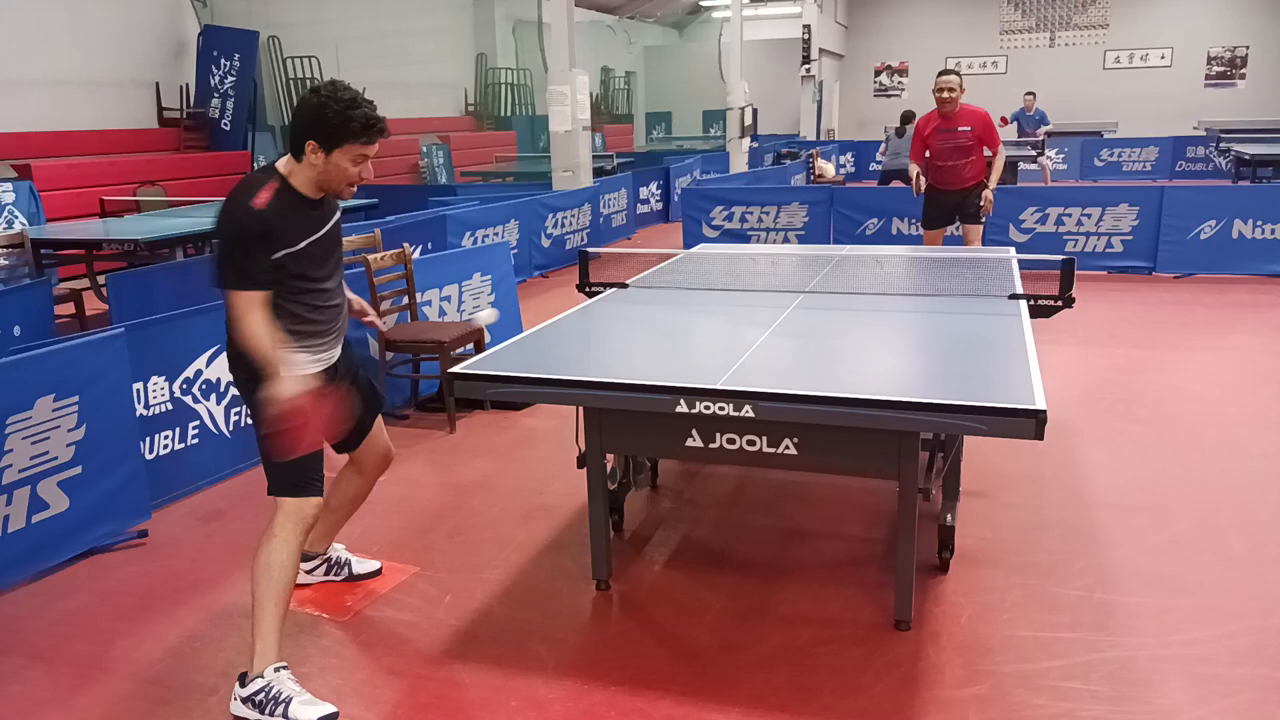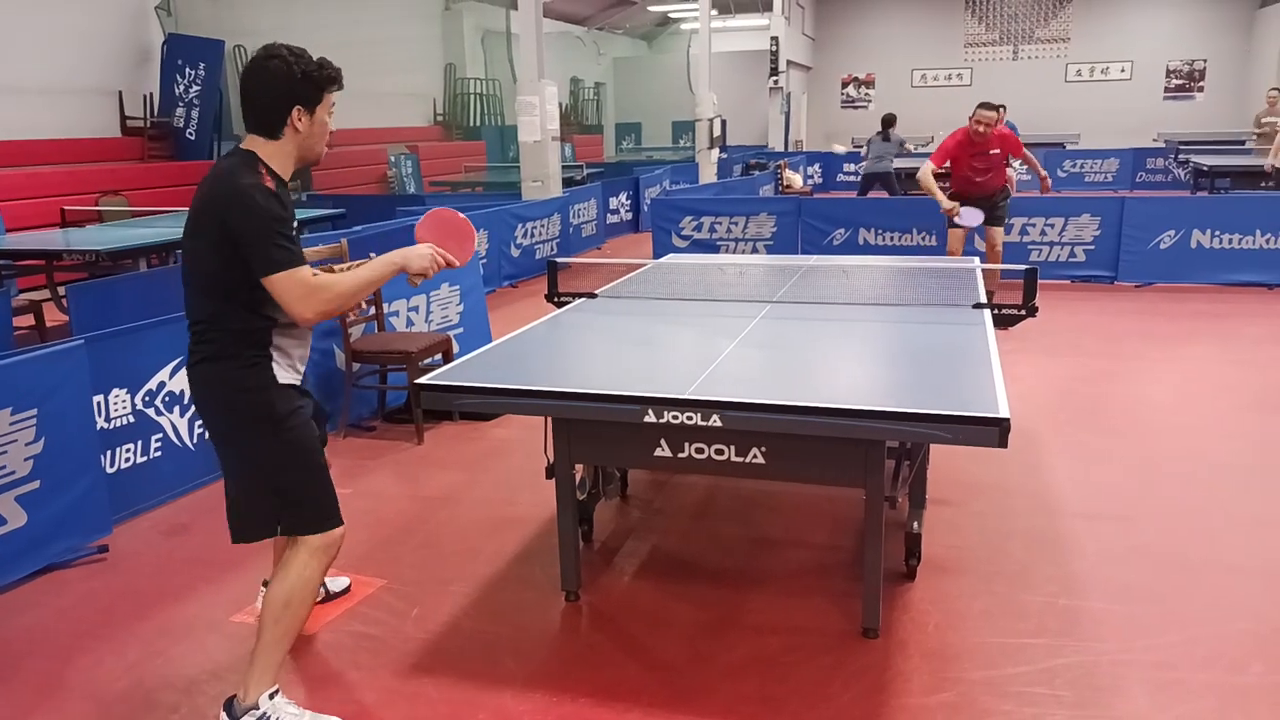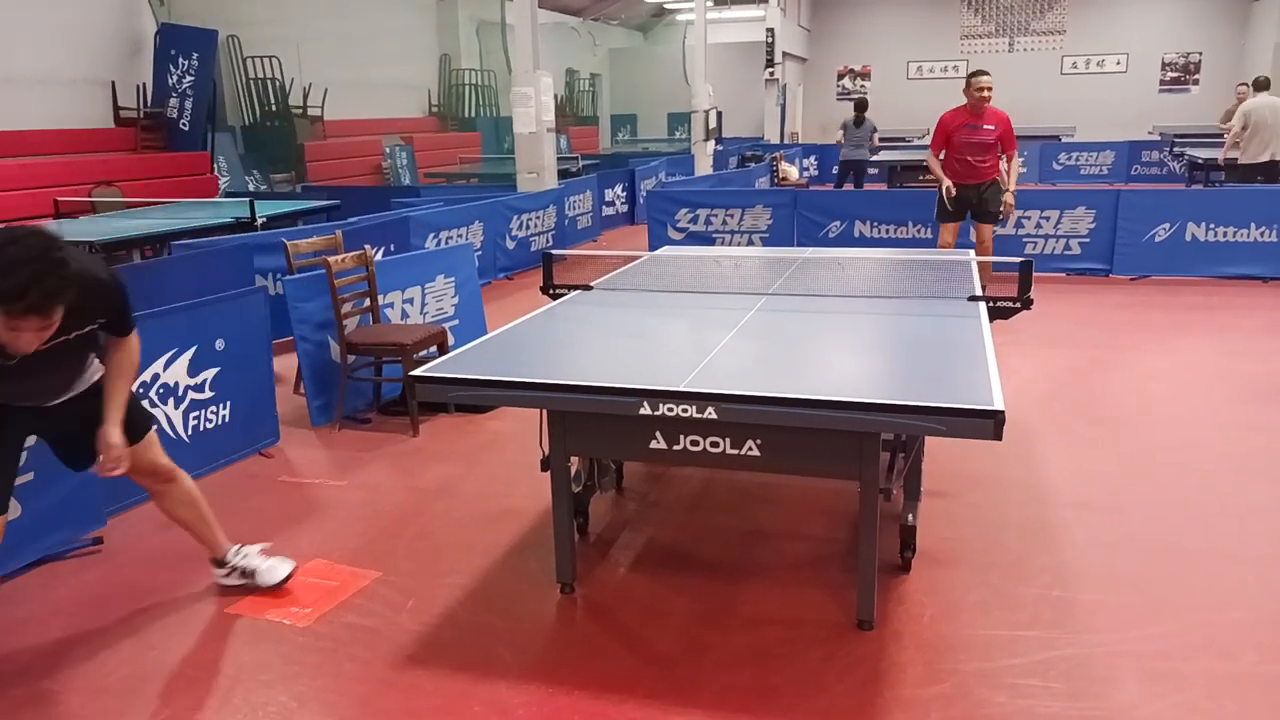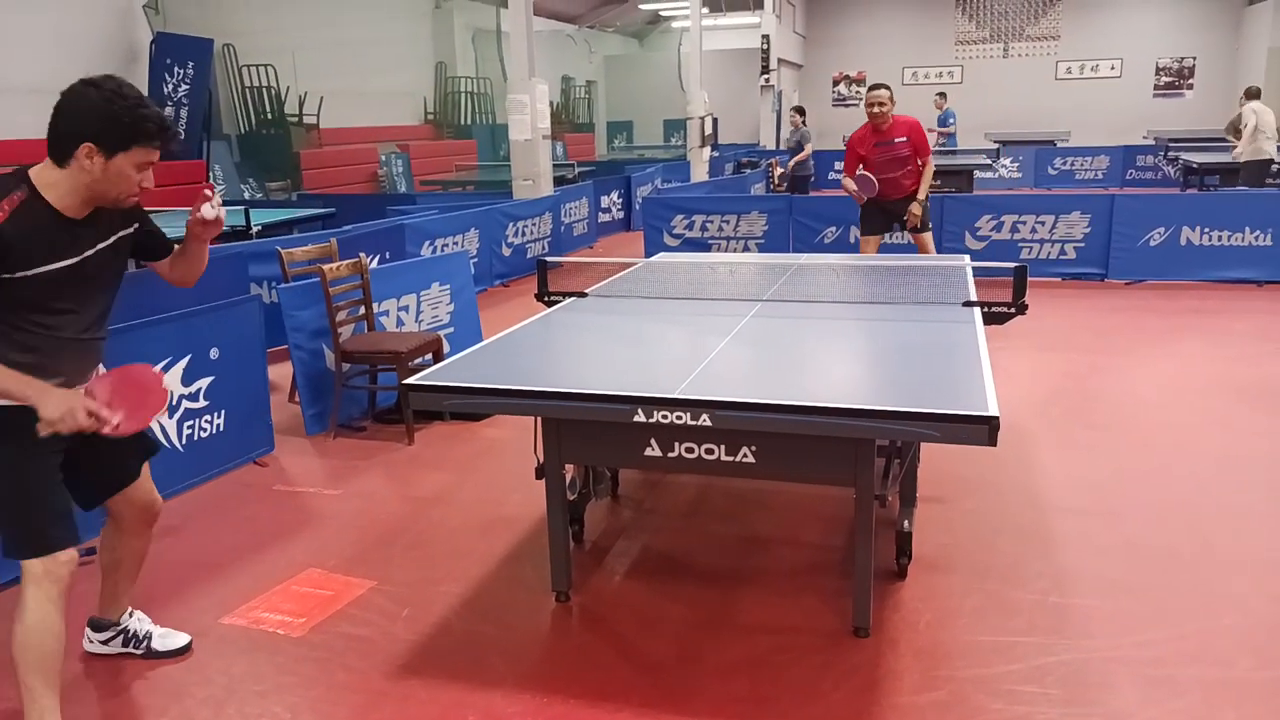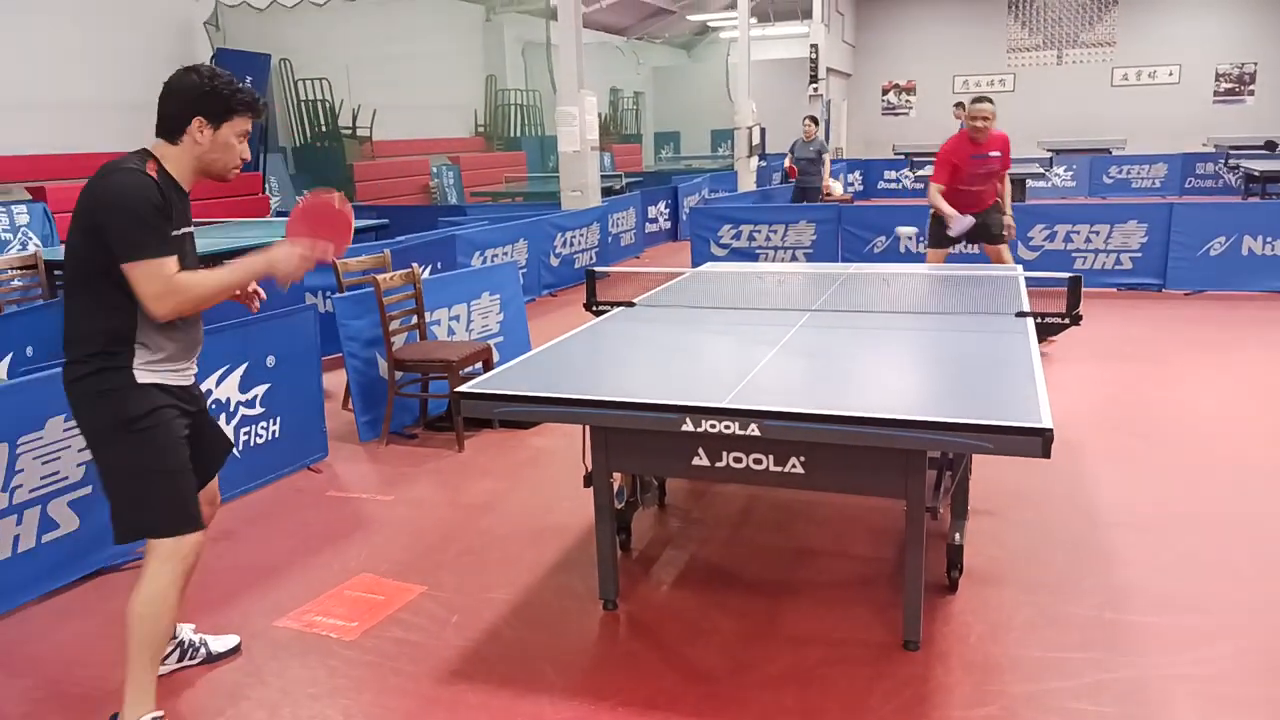
dt=1s
person 1, frame 1
left shoulder: (327, 188)
right shoulder: (253, 213)
right elbow: (250, 312)
left wrist: (343, 297)
right wrist: (282, 377)
left hip: (331, 356)
right hip: (284, 371)
left knee: (374, 453)
right knee: (296, 507)
left ankle: (316, 556)
person 1, frame 2
left shoulder: (248, 179)
right shoulder: (249, 193)
right elbow: (304, 304)
left wrist: (334, 275)
right wrist: (398, 262)
left hip: (262, 377)
right hip: (248, 386)
left knee: (314, 463)
right knee: (320, 535)
left ankle: (283, 579)
person 1, frame 3
left shoulder: (95, 285)
left elbow: (123, 343)
left wrist: (113, 424)
left hip: (80, 387)
left knee: (158, 471)
left ankle: (229, 559)
person 1, frame 4
left shoulder: (116, 213)
left elbow: (179, 270)
left wrist: (200, 236)
left hip: (83, 394)
left knee: (139, 507)
right knee: (52, 565)
left ankle: (110, 627)
person 1, frame 5
left shoulder: (169, 190)
right shoulder: (130, 188)
right elbow: (163, 300)
left wrist: (226, 279)
right wrist: (265, 262)
left hip: (165, 380)
right hip: (123, 388)
left knee: (195, 506)
right knee: (176, 543)
left ankle: (159, 641)
person 2, frame 1
left shoulder: (979, 117)
right shoulder: (924, 124)
left elbow: (999, 154)
right elbow: (915, 162)
left wrist: (990, 187)
right wrist: (916, 175)
left hip: (973, 190)
right hip: (938, 192)
left knee: (973, 246)
person 2, frame 2
left shoulder: (1005, 137)
right shoulder: (955, 141)
left elbow: (1023, 154)
right elbow: (923, 174)
left wrist: (1042, 174)
right wrist: (943, 201)
left hip: (995, 195)
right hip: (962, 197)
left knee: (995, 247)
right knee: (953, 251)
left ankle: (989, 298)
person 2, frame 3
left shoulder: (1001, 119)
right shoulder: (948, 119)
left elbow: (1012, 157)
right elbow: (932, 156)
left wrist: (1010, 189)
right wrist: (943, 178)
left hip: (987, 187)
right hip: (954, 188)
left knee: (984, 243)
right knee: (945, 243)
person 2, frame 4
left shoulder: (911, 126)
right shoulder: (857, 139)
left elbow: (928, 164)
right elbow: (847, 177)
left wrist: (919, 200)
right wrist: (853, 190)
left hip: (911, 197)
right hip: (876, 201)
left knee: (929, 254)
person 2, frame 5
left shoulder: (1001, 142)
right shoulder: (950, 148)
left elbow: (1003, 178)
right elbow: (934, 193)
left wrist: (1007, 213)
right wrist: (949, 213)
right hip: (950, 214)
left knee: (1006, 264)
